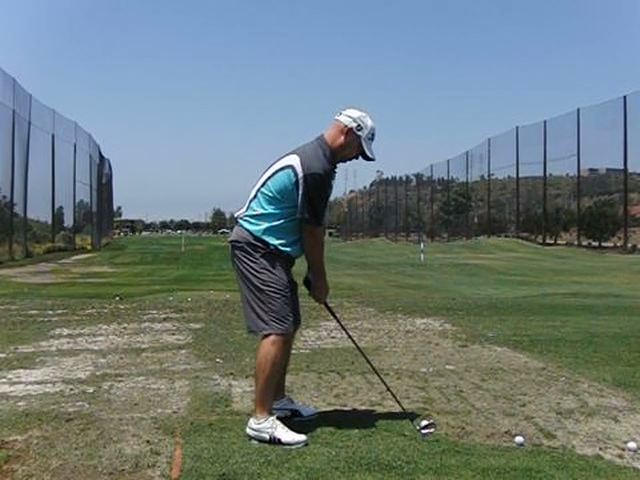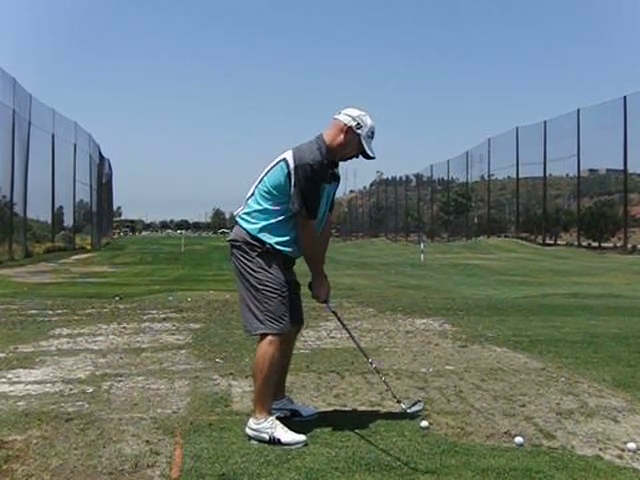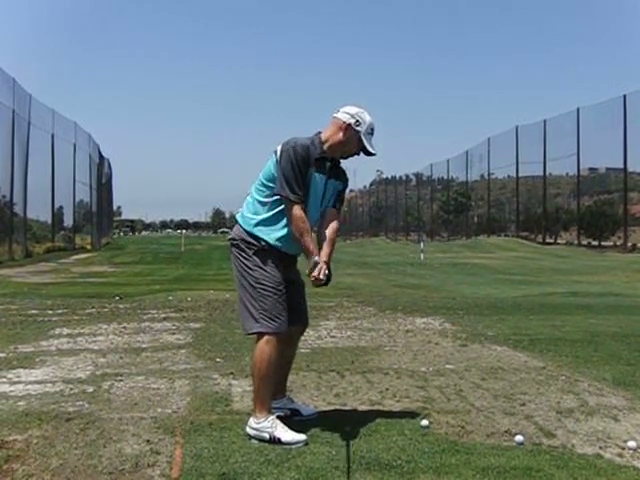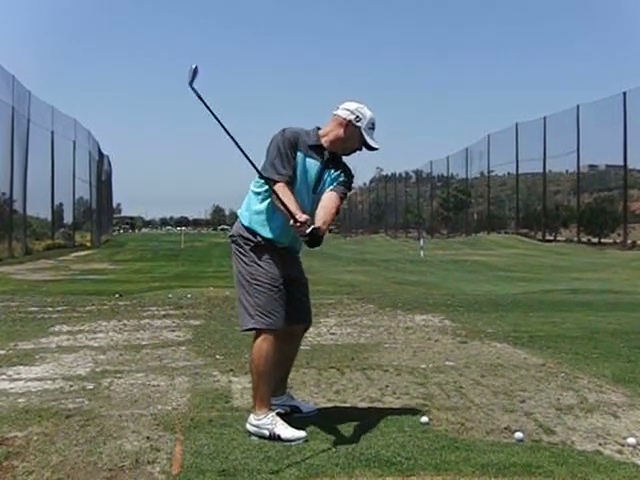
dt=1s
person 1, frame 1
left shoulder: (316, 159)
right shoulder: (315, 168)
left elbow: (315, 228)
right elbow: (311, 233)
left wrist: (314, 274)
right wrist: (320, 279)
left hip: (270, 249)
right hip: (257, 248)
left knee: (288, 326)
right knee: (276, 329)
left ankle: (278, 400)
right ankle: (261, 419)
person 1, frame 2
left shoulder: (330, 171)
right shoulder: (307, 162)
left elbow: (323, 225)
right elbow: (306, 227)
left wrist: (318, 273)
right wrist: (318, 277)
left hip: (277, 252)
right hip: (256, 248)
left knee: (290, 327)
right knee: (274, 330)
left ankle: (278, 400)
right ankle: (260, 419)
person 1, frame 3
left shoulder: (338, 176)
right shoulder: (296, 151)
left elbow: (330, 220)
right elbow: (295, 210)
left wrist: (324, 261)
right wrist: (313, 258)
left hip: (284, 252)
right hip: (256, 246)
left knee: (294, 327)
right knee: (271, 329)
left ankle: (278, 399)
right ankle: (261, 418)
person 1, frame 4
left shoulder: (341, 173)
right shoulder: (290, 139)
left elbow: (330, 201)
right elbow: (279, 186)
left wrist: (318, 227)
right wrist: (298, 216)
left hip: (288, 249)
right hip: (256, 241)
left knee: (296, 324)
right knee: (269, 326)
left ankle: (278, 396)
right ankle: (261, 415)
